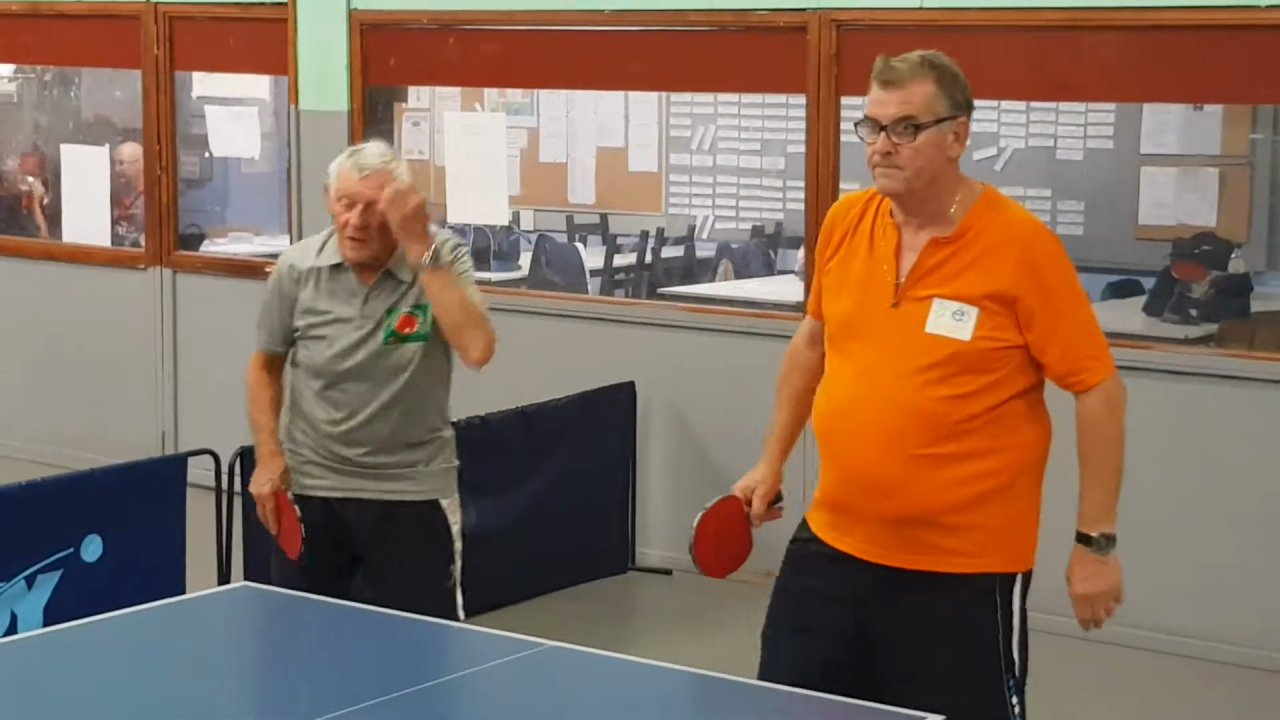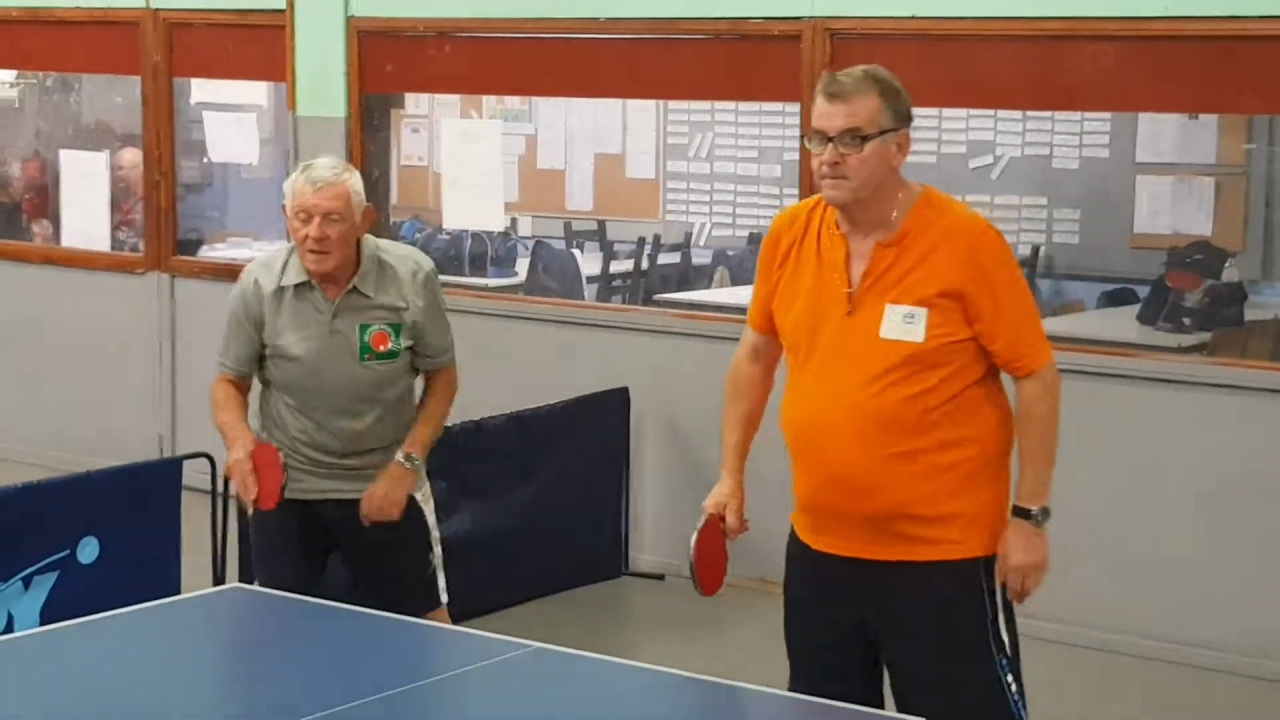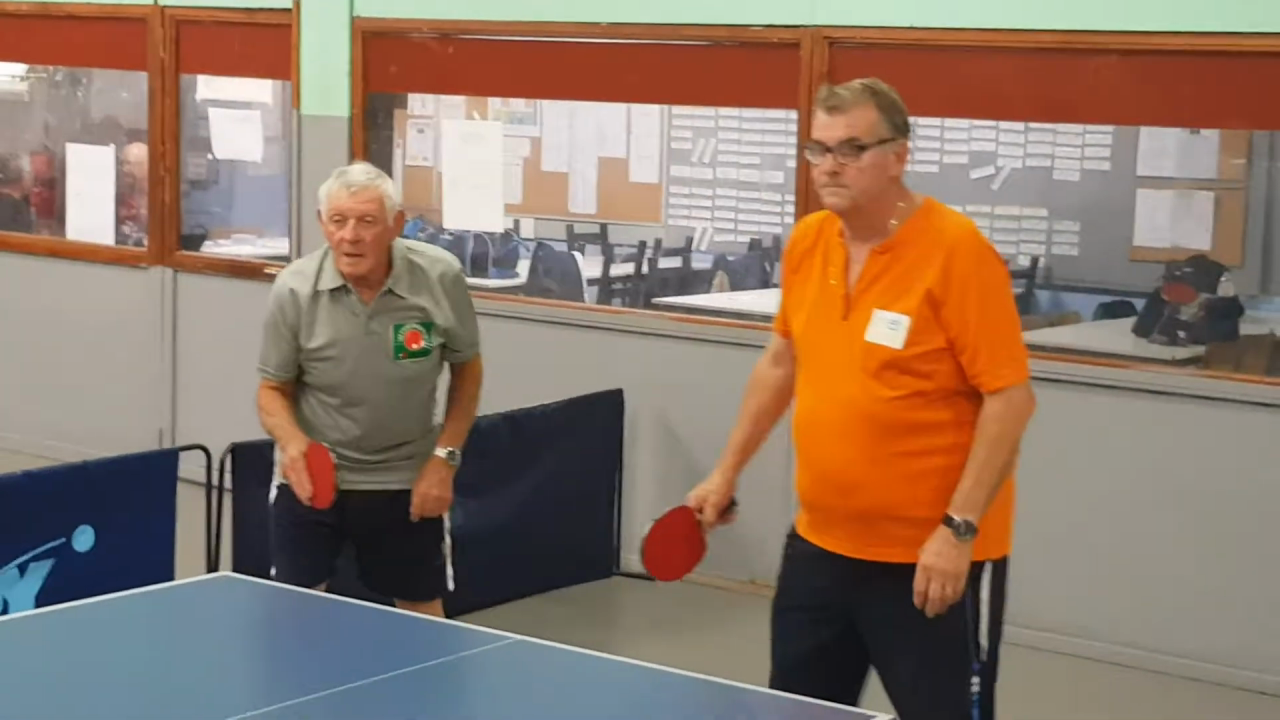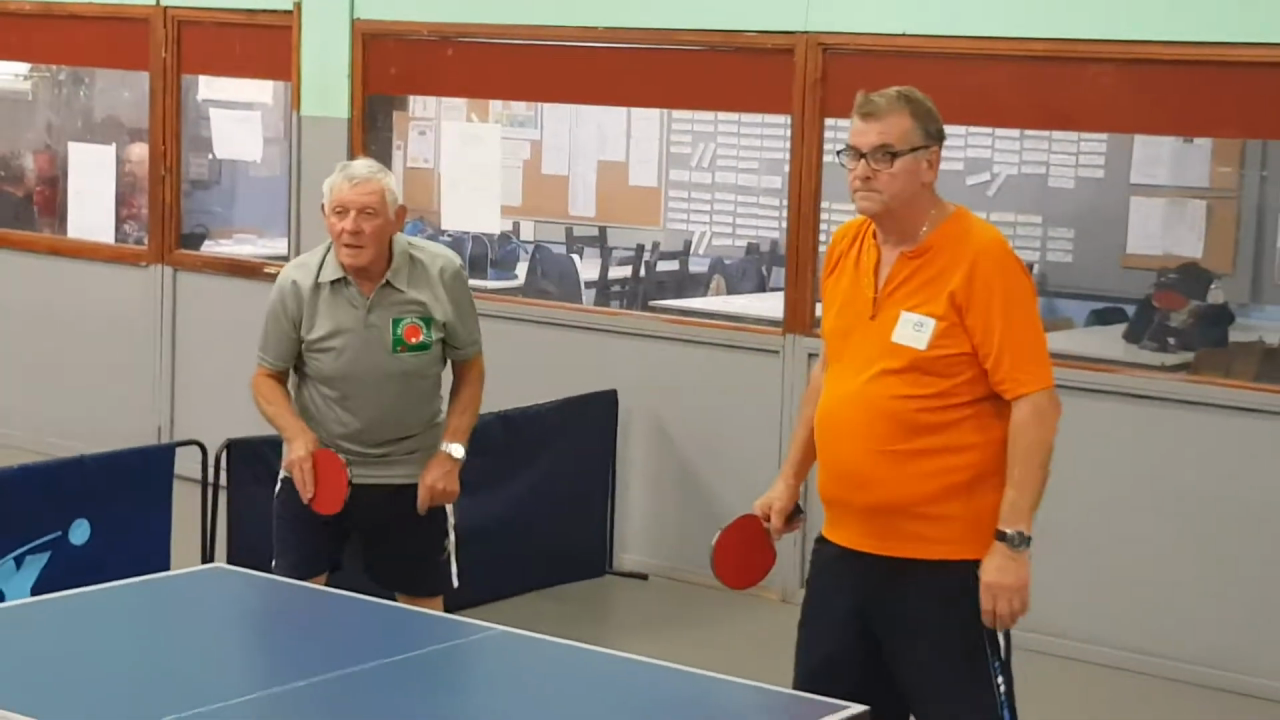
dt=0.4s
person 1, frame 1
left shoulder: (1020, 243)
right shoulder: (844, 221)
left elbow: (1100, 390)
left wrist: (1095, 540)
right wrist: (772, 460)
left hip: (961, 566)
right hip: (831, 544)
person 1, frame 2
left shoulder: (965, 240)
right shoulder: (789, 234)
left elbow: (1036, 376)
right elbow: (756, 355)
left wrist: (1028, 515)
right wrist: (731, 473)
left hip: (941, 551)
right hip: (819, 544)
person 1, frame 3
left shoulder: (956, 250)
right shoulder: (806, 242)
left elbow: (1010, 396)
left wrist: (959, 528)
right wrist: (728, 470)
left hip: (930, 552)
right hip: (820, 543)
person 1, frame 4
left shoulder: (982, 258)
right shoulder: (844, 246)
left elbow: (1035, 403)
left wrist: (1010, 541)
right wrist: (790, 477)
left hip: (949, 557)
right hip: (843, 543)
person 2, frame 1
left shoulder: (442, 257)
right shoulder: (297, 267)
left elbow: (478, 350)
right elbow: (266, 365)
left wrist: (421, 250)
right wrist: (268, 454)
left hip: (413, 489)
right hip: (312, 485)
person 2, frame 2
left shoulder: (413, 277)
right shoulder: (259, 284)
left elbow: (442, 378)
right elbow: (229, 383)
left wrist: (403, 464)
right wrist: (239, 438)
left hip: (384, 485)
right hip: (286, 485)
left knee: (425, 625)
person 2, frame 3
left shoulder: (441, 277)
right shoulder: (294, 289)
left elbow: (467, 369)
right elbow: (273, 389)
left wrist: (444, 459)
right wrist: (291, 441)
left hip: (407, 479)
right hip: (314, 476)
left knee: (423, 617)
person 2, frame 4
left shoulder: (442, 274)
right shoulder: (297, 282)
left elbow: (469, 370)
right elbow: (268, 377)
left wrist: (450, 452)
right wrist: (297, 436)
left hip: (411, 473)
right hip: (316, 469)
left knee: (423, 611)
